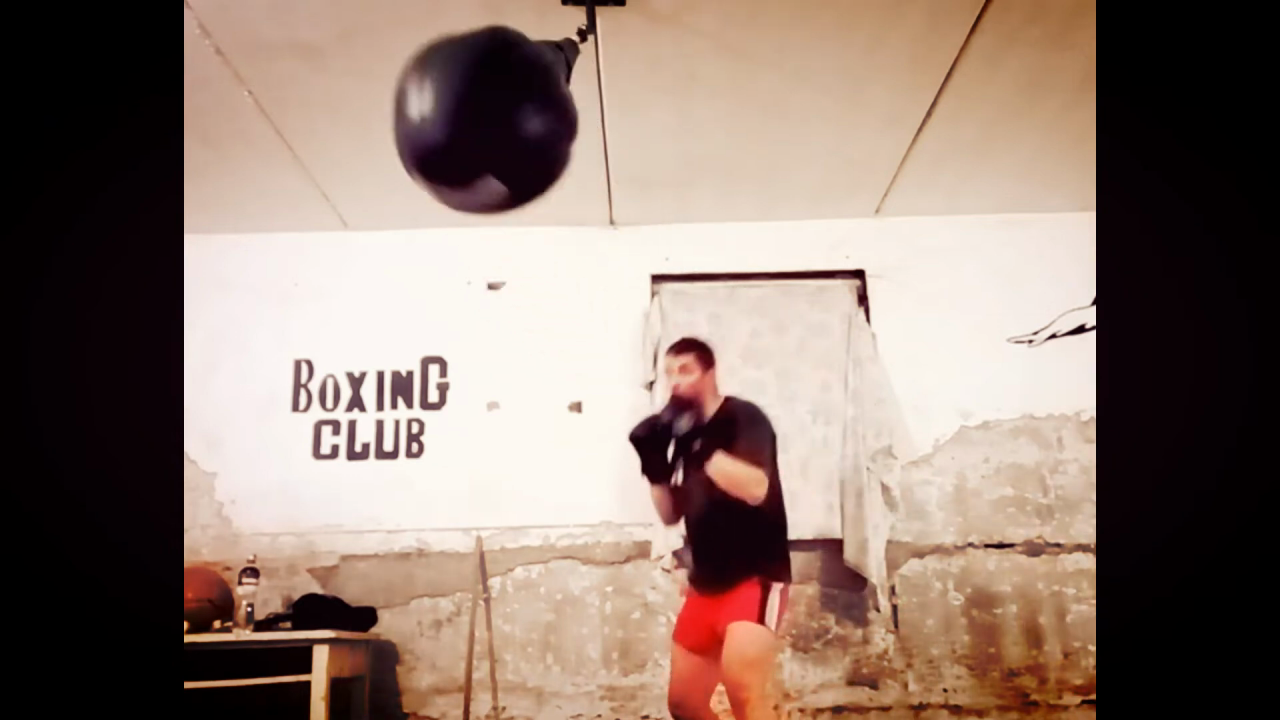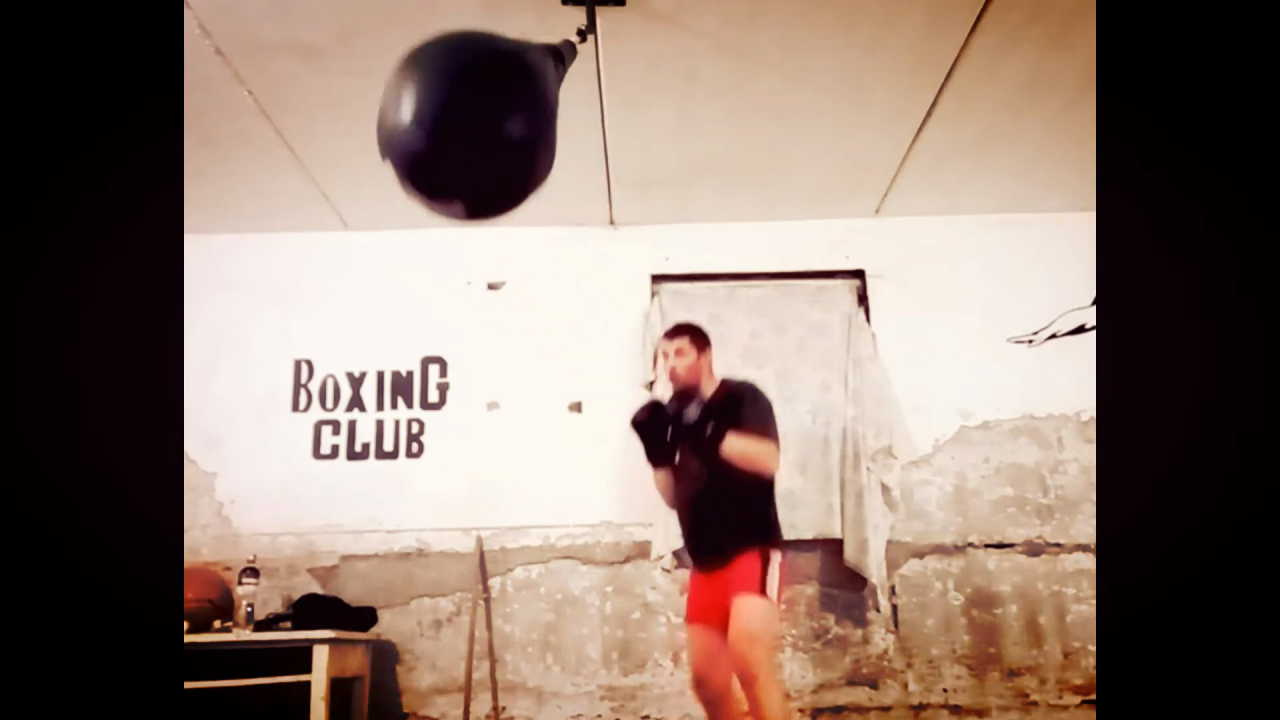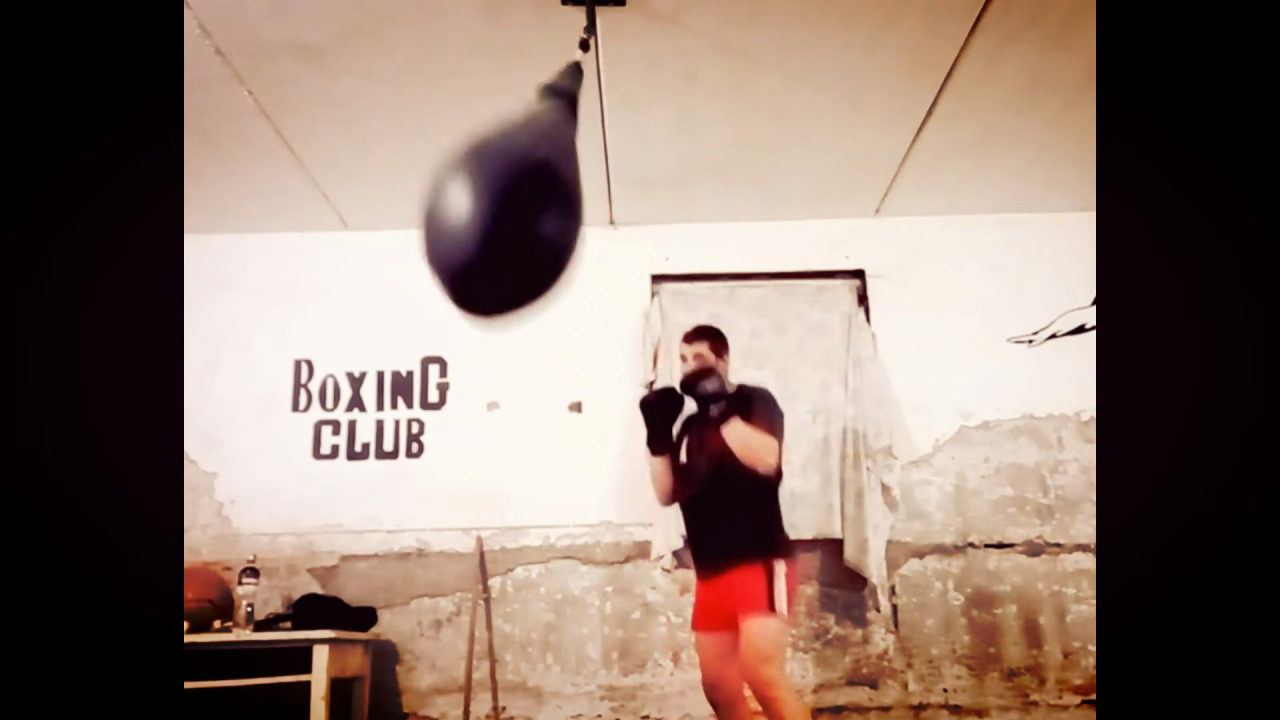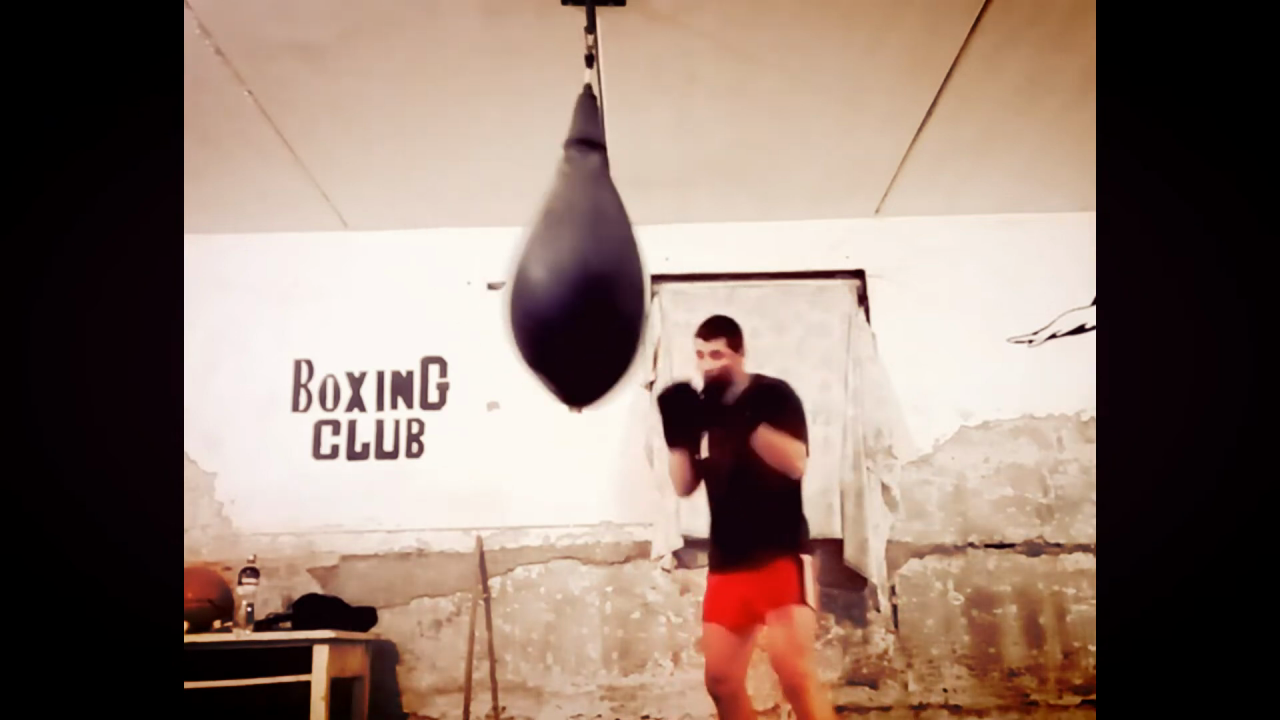
dt=0.2s
person 1, frame 1
left shoulder: (744, 418)
right shoulder: (681, 430)
left elbow: (755, 488)
right elbow: (669, 515)
left wrist: (698, 445)
right wrist: (653, 464)
left hip: (756, 578)
right hip: (706, 584)
left knee: (742, 683)
person 1, frame 2
left shoulder: (742, 397)
right shoulder: (678, 421)
left elbow: (767, 461)
right elbow: (674, 498)
left wrist: (709, 431)
right wrist: (655, 449)
left hip: (753, 549)
right hip: (708, 561)
left knee: (750, 660)
right knee: (707, 681)
person 1, frame 3
left shoulder: (753, 400)
right shoulder: (689, 424)
left elbow: (766, 459)
right elbow: (667, 494)
left wrist: (720, 408)
right wrist: (657, 437)
left hip: (758, 561)
right hip: (712, 569)
left knee: (763, 676)
right knee: (719, 687)
person 1, frame 4
left shoulder: (774, 394)
right shoulder: (701, 413)
left elbow: (795, 463)
right elbow: (683, 485)
left wrist: (748, 419)
right wrist: (675, 431)
left hip: (780, 554)
right hip: (728, 562)
left knee: (792, 665)
right knee: (722, 679)
